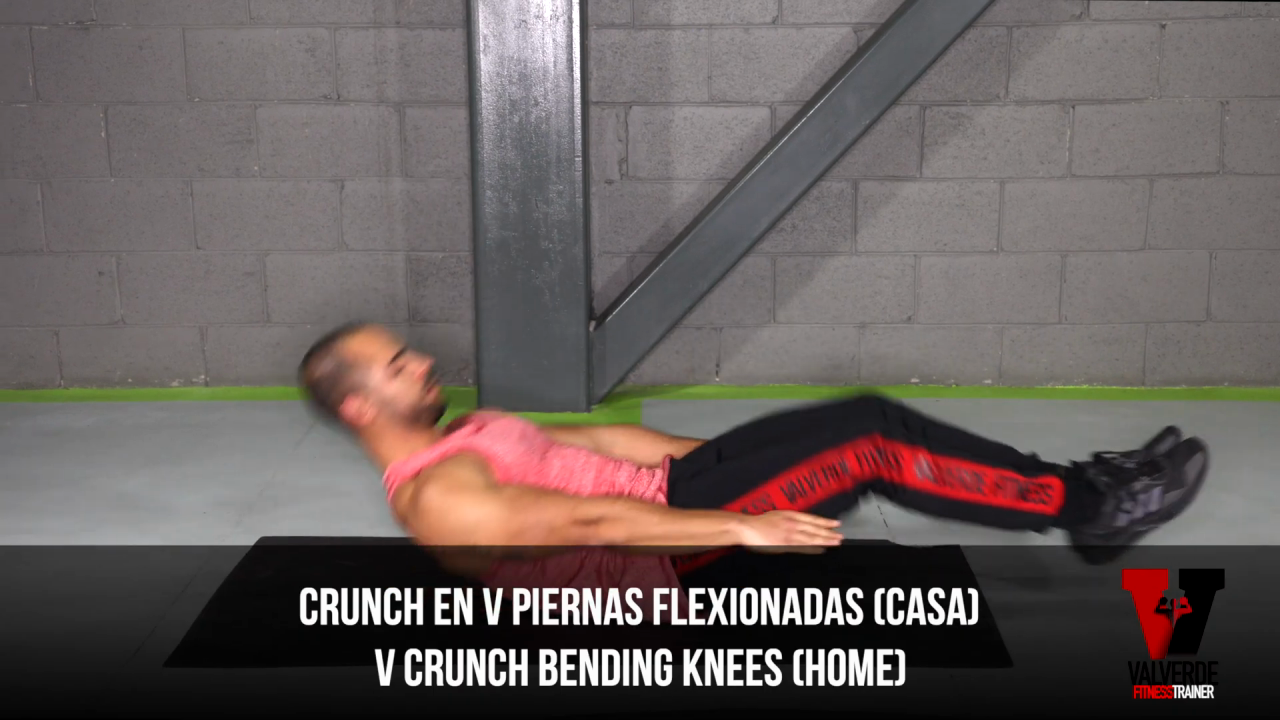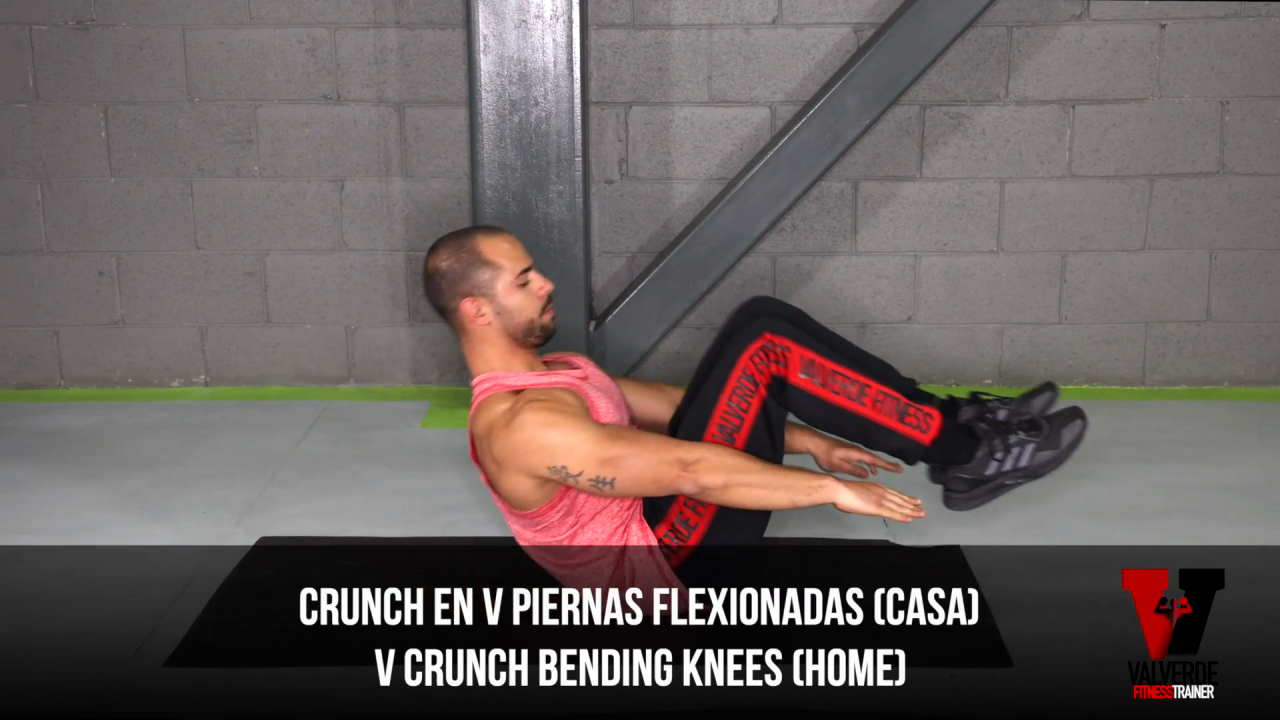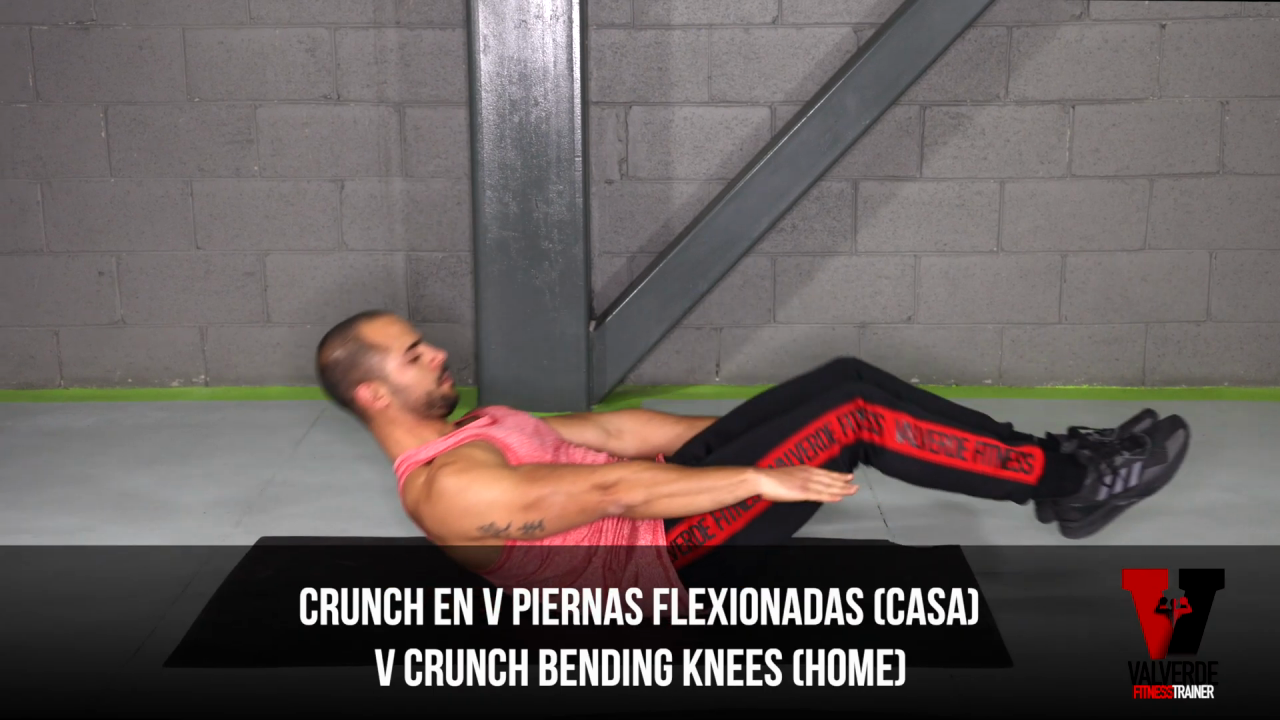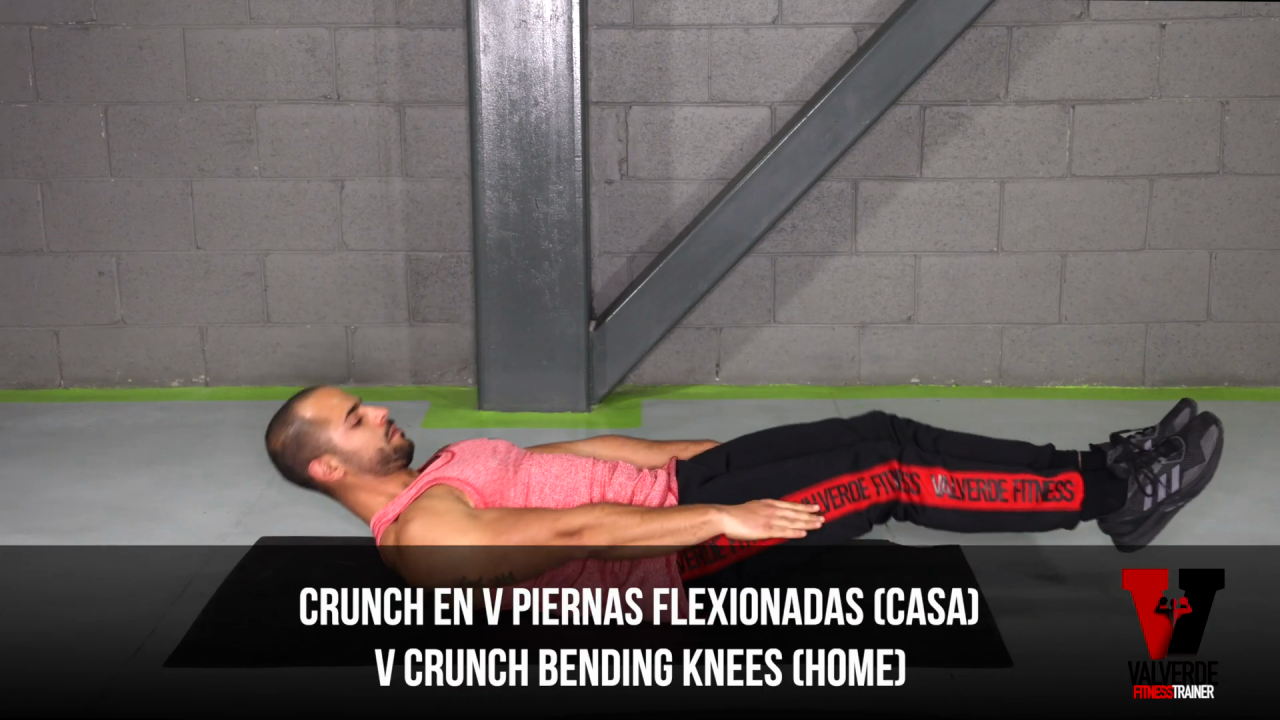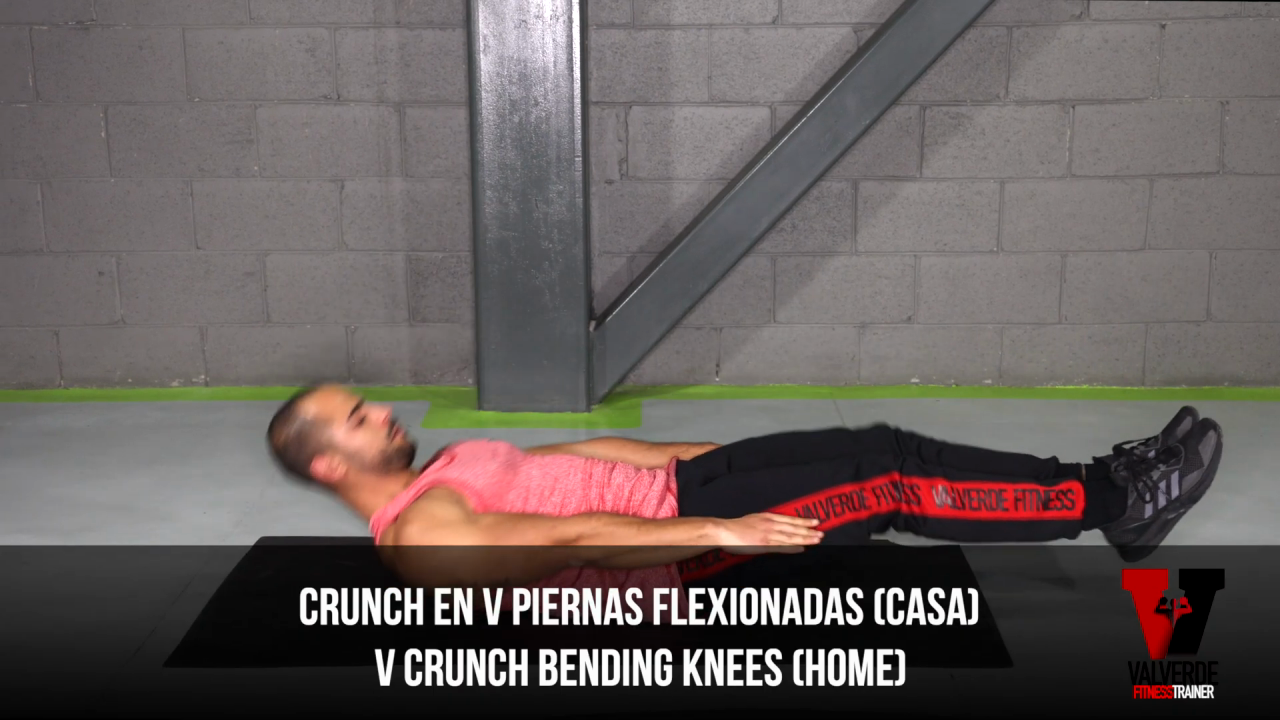
dt=0.5s
person 1, frame 1
left shoulder: (462, 438)
right shoulder: (438, 500)
left elbow: (598, 441)
right elbow: (590, 522)
left wrist: (721, 455)
right wrist: (741, 529)
left hip: (673, 485)
right hip: (670, 557)
left knee: (866, 416)
right knee: (868, 450)
left ankle: (1080, 492)
right ankle: (1087, 508)
person 1, frame 2
left shoulder: (539, 370)
right shoulder: (520, 428)
left elbow: (668, 407)
right elbow: (684, 469)
left wrist: (802, 434)
right wrist: (830, 489)
left hip: (670, 519)
right hip: (674, 558)
left knee: (764, 325)
right knee: (767, 344)
left ankle: (959, 430)
right ankle: (961, 450)
person 1, frame 3
left shoulder: (466, 433)
right shoulder: (449, 489)
left elbow: (606, 431)
right elbow: (609, 494)
left wrist: (745, 435)
right wrist: (763, 478)
left hip: (659, 512)
right hip: (667, 555)
left knee: (842, 384)
right knee: (850, 418)
left ankle: (1056, 465)
right ankle: (1065, 482)
person 1, frame 4
left shoulder: (443, 475)
right shoulder: (421, 537)
left elbow: (581, 452)
right elbow: (577, 536)
left wrist: (697, 454)
right wrist: (720, 519)
left hip: (675, 482)
right hip: (676, 550)
left knee: (877, 434)
right knee: (888, 479)
left ankle: (1100, 471)
right ankle: (1112, 497)
person 1, frame 5
left shoulder: (439, 475)
right shoulder: (422, 534)
left elbow: (581, 455)
right elbow: (570, 541)
left wrist: (693, 458)
right wrist: (715, 532)
left hip: (676, 486)
right hip: (672, 549)
left knee: (874, 447)
right knee: (885, 489)
left ankle: (1103, 486)
right ankle: (1112, 507)
